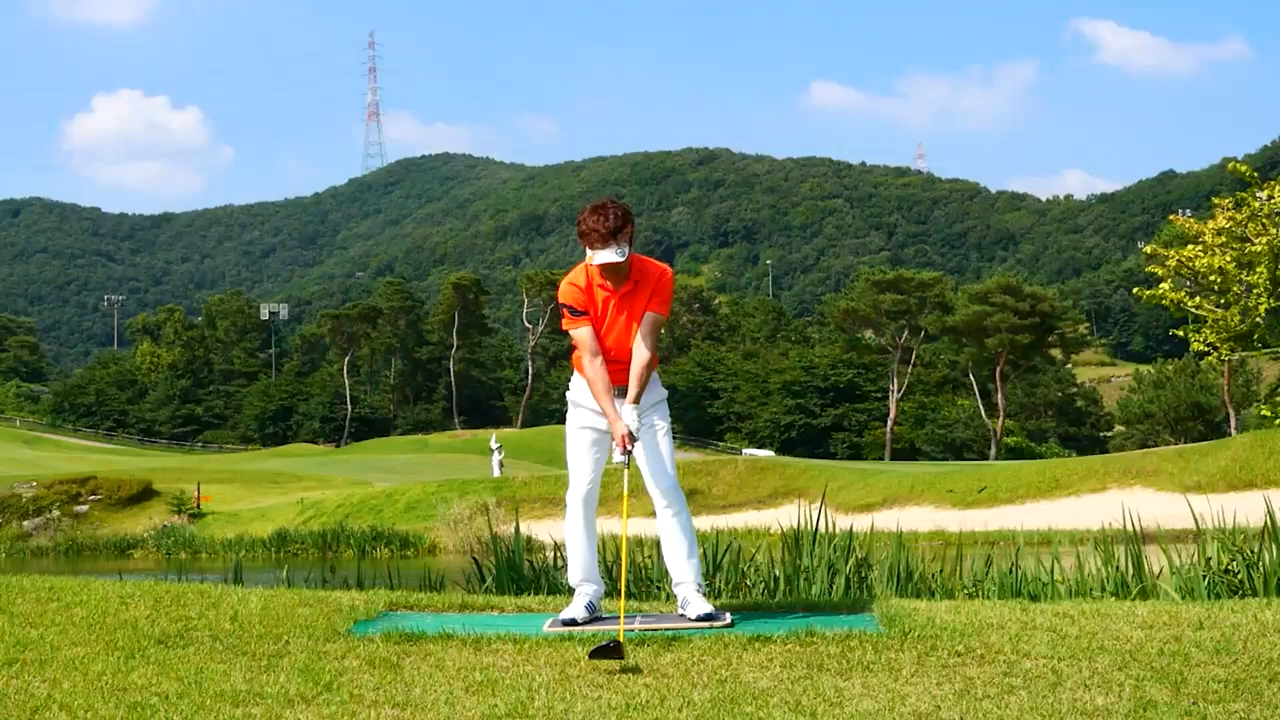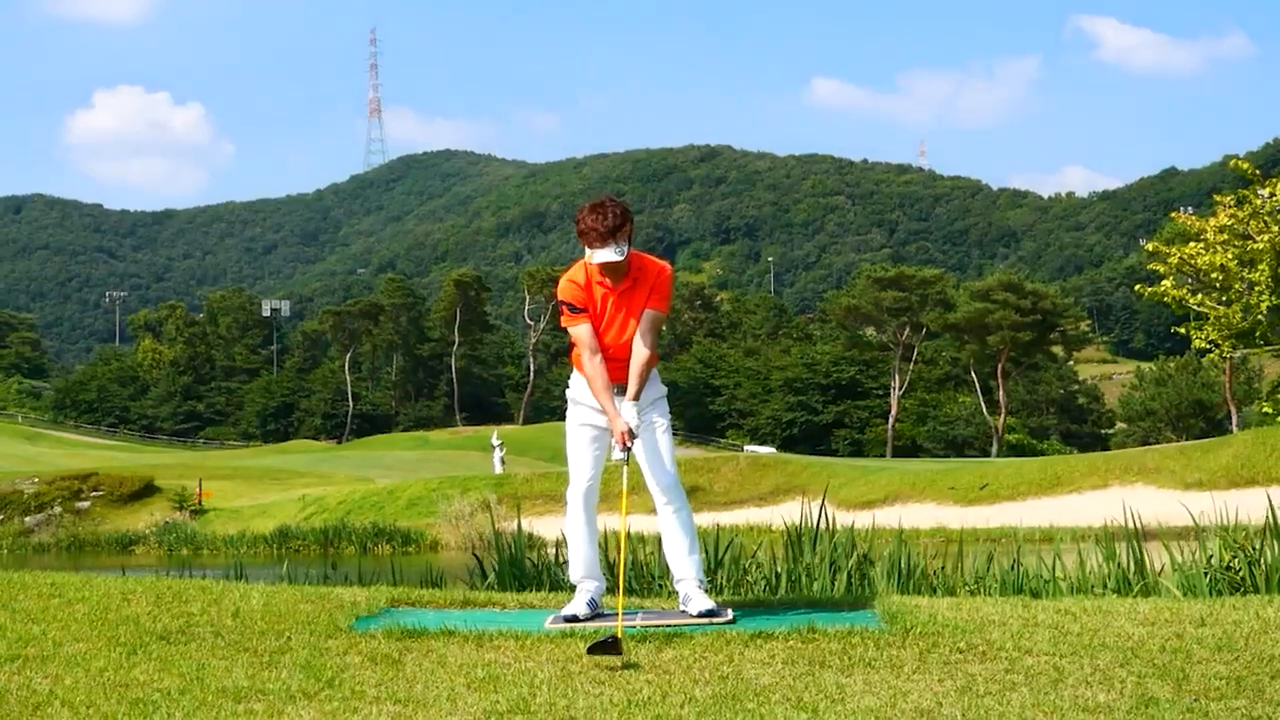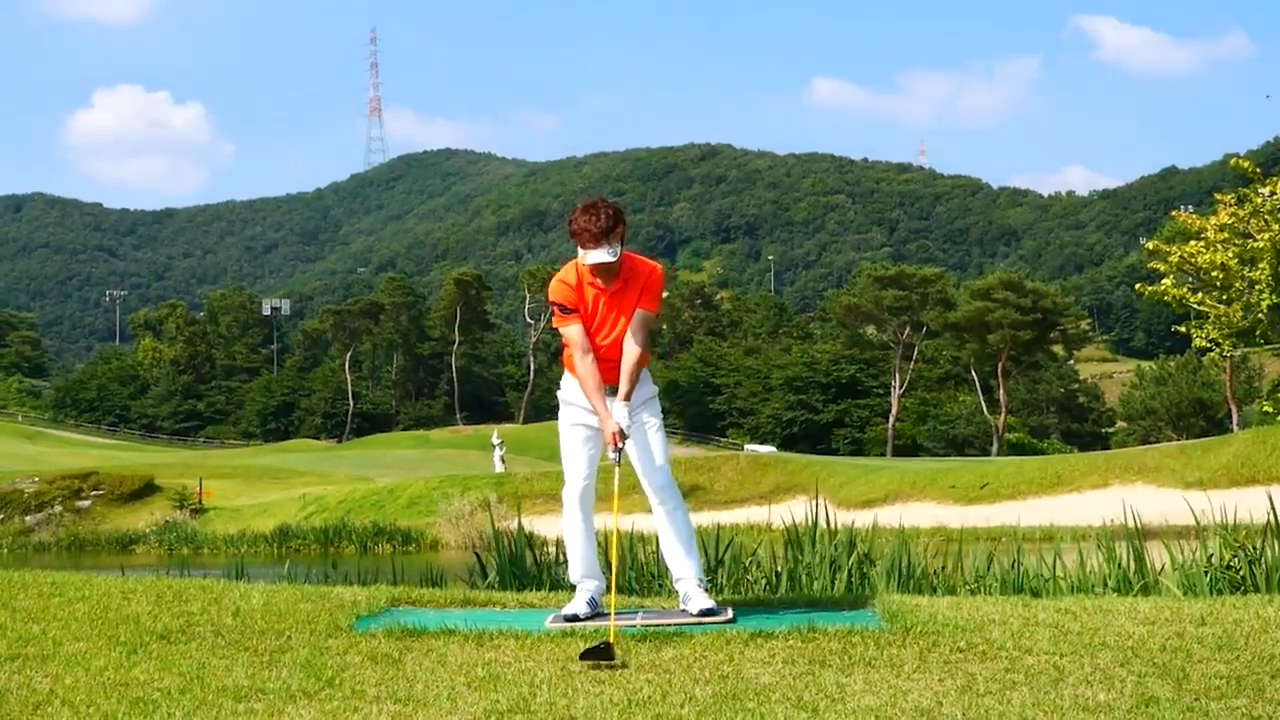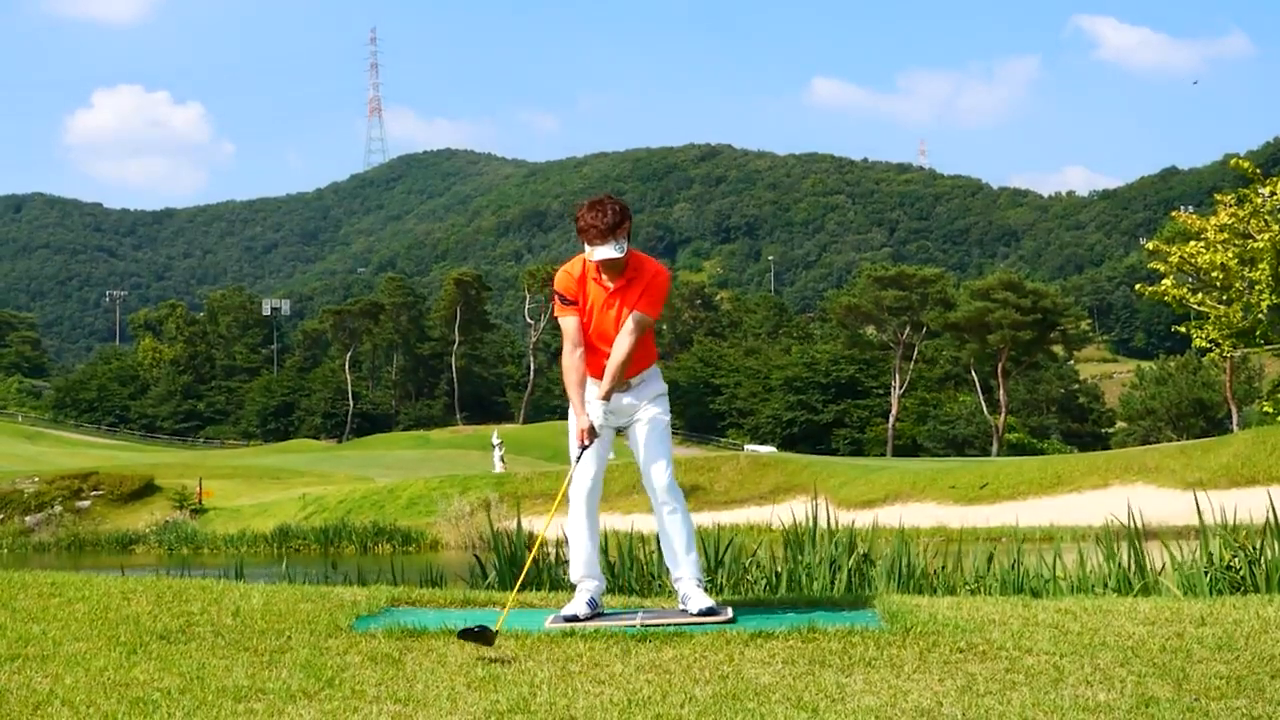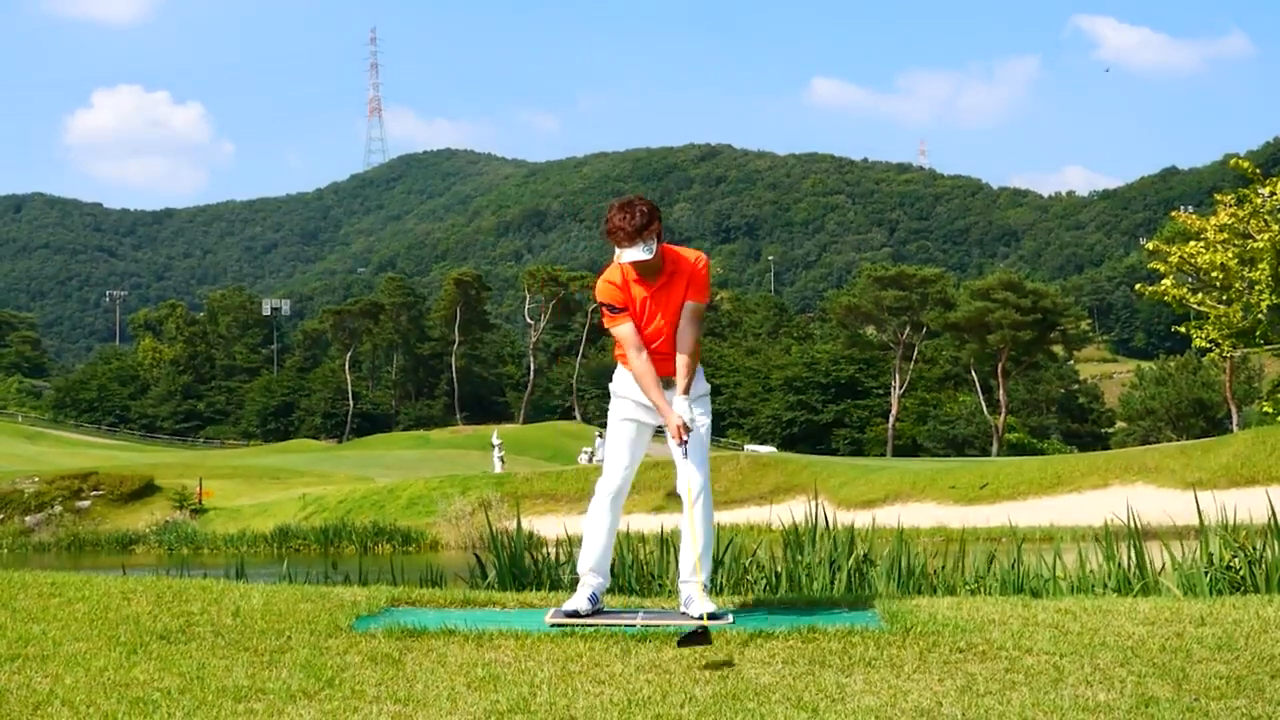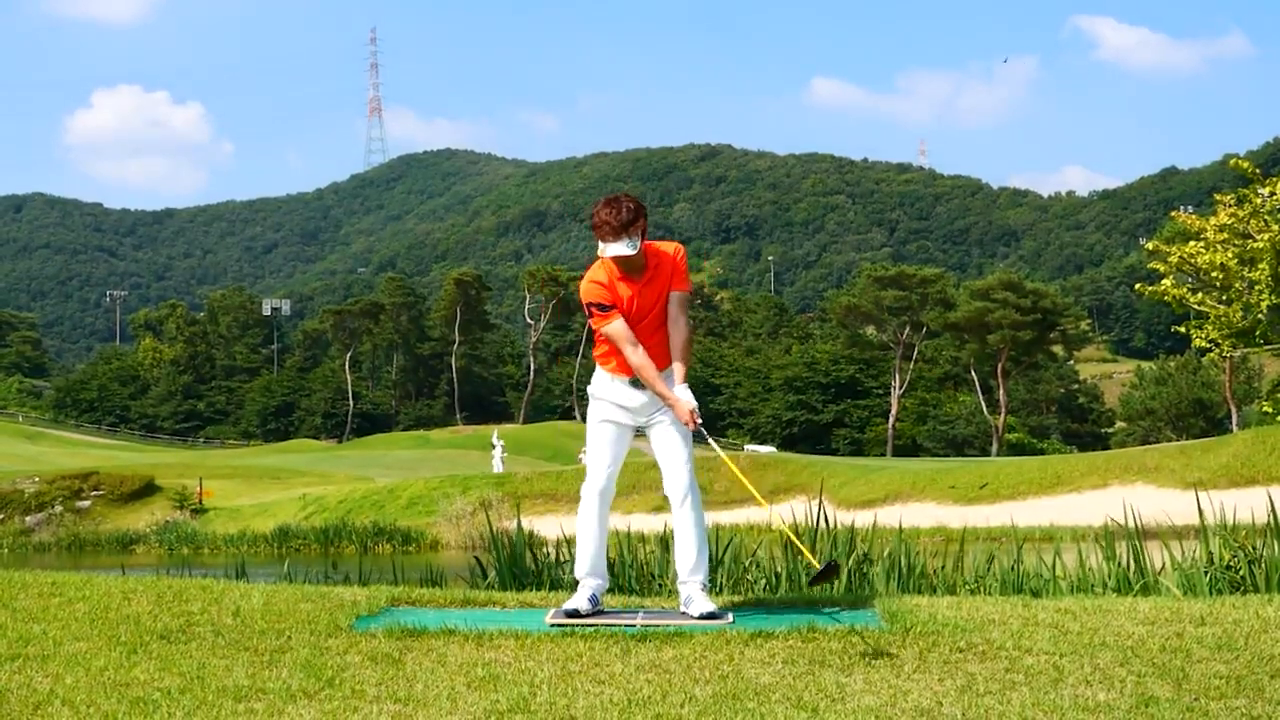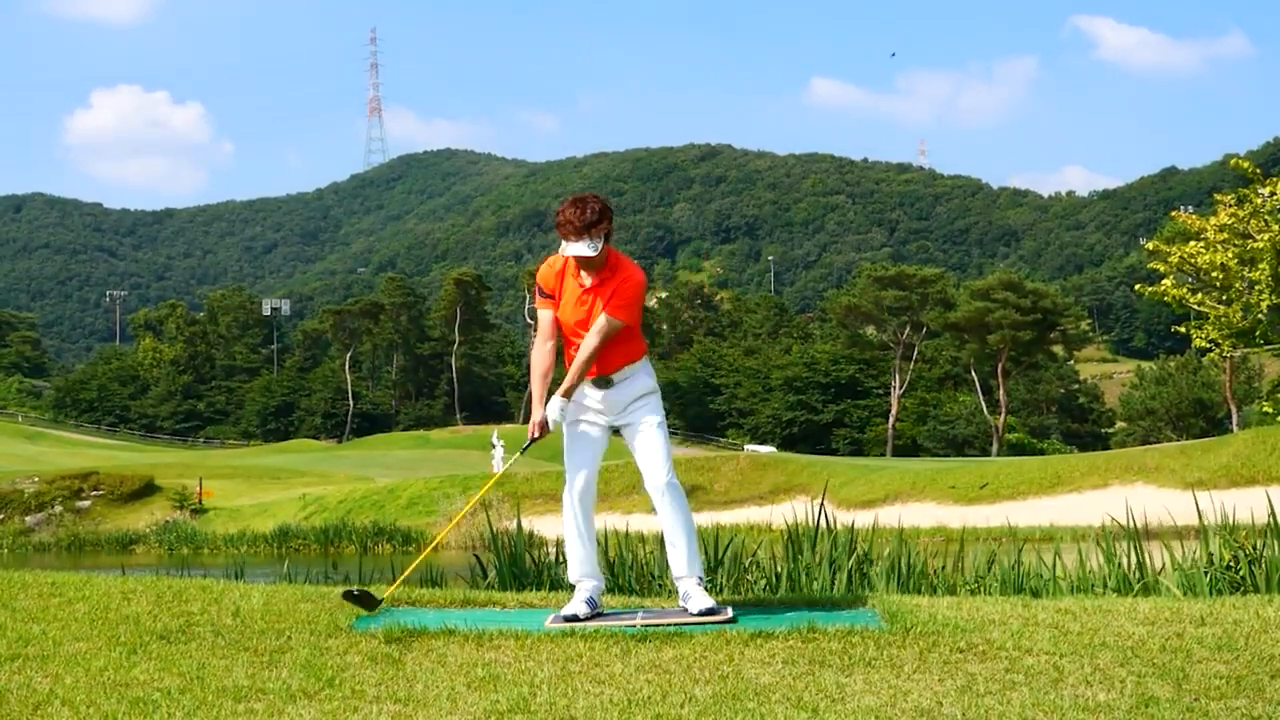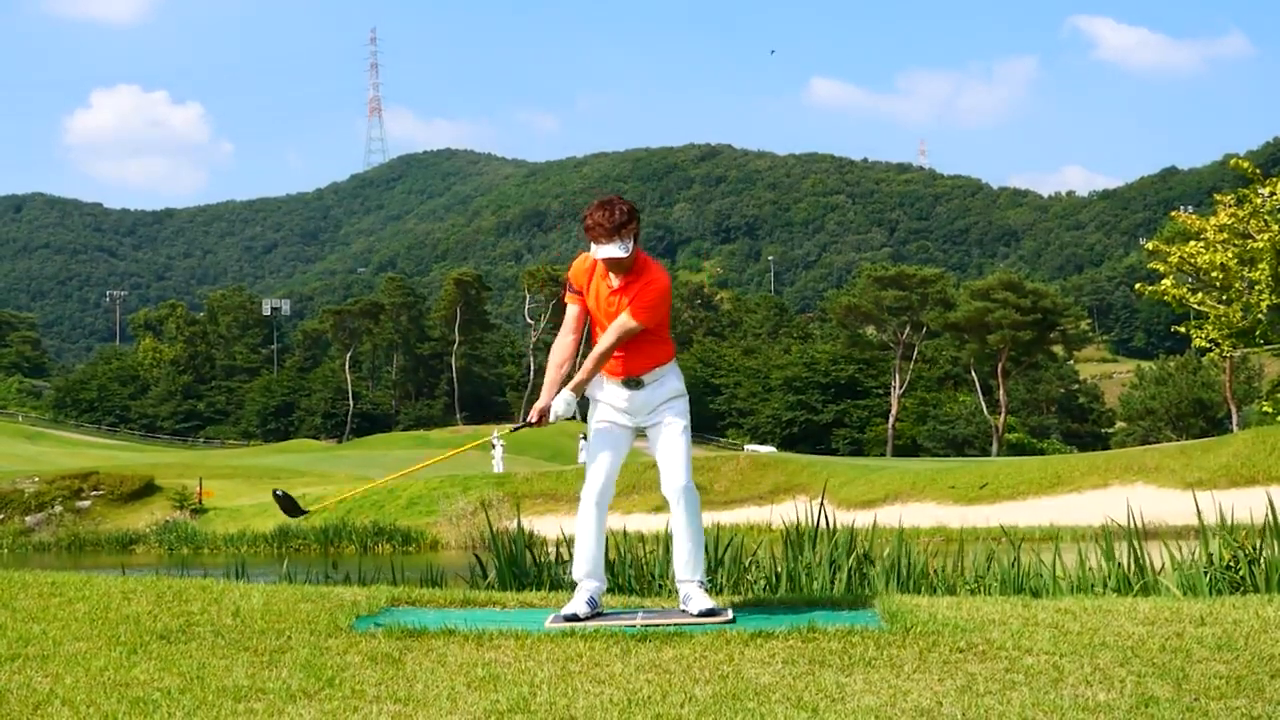
dt=0.5s
person 1, frame 1
left shoulder: (659, 276)
right shoulder: (573, 287)
left elbow: (645, 344)
right elbow: (592, 357)
left wrist: (632, 406)
right wrist: (613, 418)
left hip: (645, 392)
right hip: (589, 394)
left knee: (667, 489)
right knee: (581, 493)
left ankle: (689, 590)
right ankle: (586, 593)
person 1, frame 2
left shoulder: (658, 274)
right shoulder: (572, 285)
left elbow: (645, 342)
right elbow: (590, 355)
left wrist: (631, 403)
right wrist: (612, 415)
left hip: (644, 390)
right hip: (589, 392)
left knee: (667, 485)
right knee: (582, 489)
left ankle: (690, 587)
right ankle: (588, 589)
person 1, frame 3
left shoulder: (649, 273)
right shoulder: (564, 284)
left elbow: (635, 341)
right elbow: (582, 356)
left wrist: (623, 404)
right wrist: (603, 417)
left hip: (635, 389)
right hip: (580, 393)
left knee: (661, 485)
right knee: (577, 490)
left ankle: (690, 585)
right ankle: (587, 588)
person 1, frame 4
left shoulder: (655, 275)
right shoulder: (569, 278)
left elbow: (628, 340)
right elbow: (574, 348)
left wrist: (603, 401)
right wrist: (579, 411)
left hip: (643, 387)
right hip: (588, 388)
left knee: (663, 484)
right knee: (583, 489)
left ankle: (688, 584)
right ankle: (587, 588)
person 1, frame 5
left shoulder: (694, 264)
right shoulder: (611, 284)
left elbow: (688, 333)
right elbow: (636, 352)
left wrist: (685, 395)
right wrist: (666, 413)
left hip: (685, 384)
right hip: (633, 386)
left knee: (696, 484)
right knee: (612, 484)
left ankle: (694, 589)
right ankle: (591, 584)
person 1, frame 6
left shoulder: (673, 256)
right shoulder: (595, 284)
left elbow: (676, 321)
right elbow: (631, 349)
left wrist: (682, 385)
right wrist: (672, 401)
left hip: (668, 385)
right hip: (612, 388)
left knee: (682, 484)
right knee: (597, 486)
left ankle: (692, 588)
right ankle: (590, 586)
person 1, frame 7
left shoulder: (630, 278)
right shoulder: (551, 272)
left elbow: (595, 343)
right elbow: (546, 342)
left wrist: (561, 398)
right wrist: (537, 405)
left hip: (633, 385)
right hip: (583, 391)
left knee: (662, 481)
right knee: (577, 490)
left ankle: (689, 583)
right ankle: (587, 588)
person 1, frame 8
left shoulder: (655, 282)
right shoulder: (583, 269)
left elbow: (610, 342)
right elbow: (569, 336)
left wrist: (571, 393)
right wrist: (546, 394)
left hip: (660, 388)
right hip: (610, 391)
left knee: (678, 485)
right knee: (595, 489)
left ankle: (691, 586)
right ankle: (588, 588)
